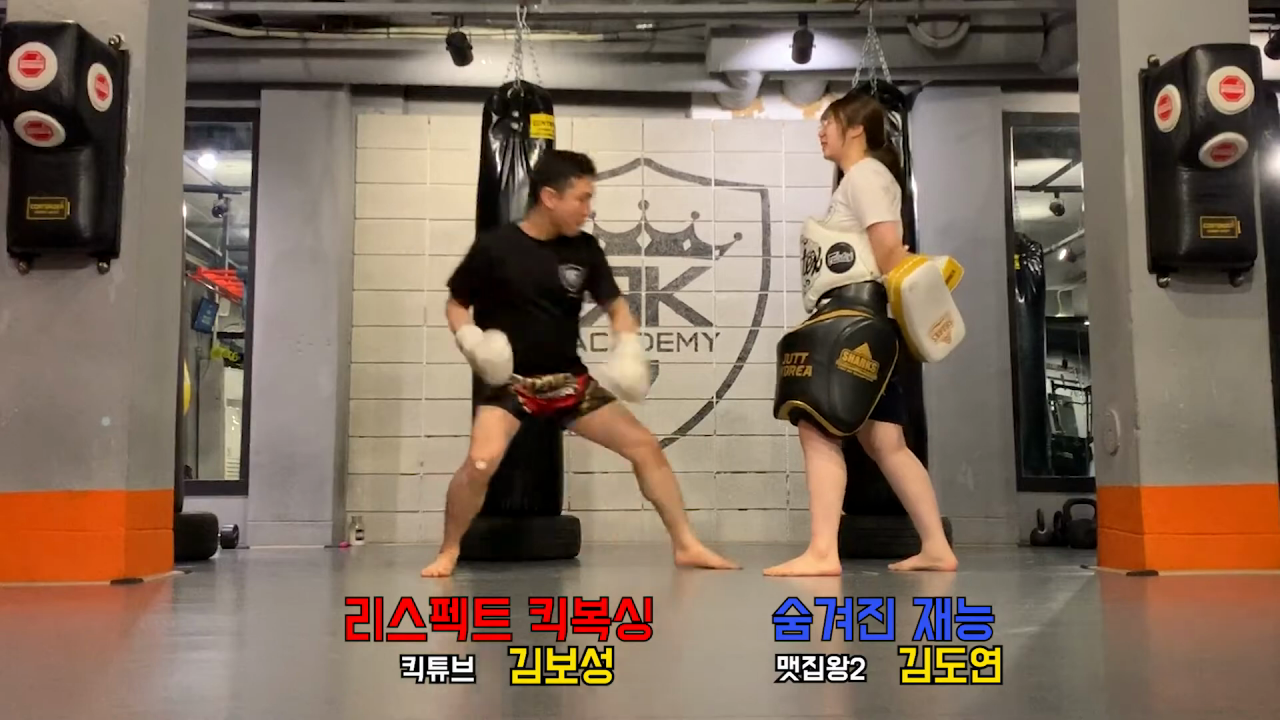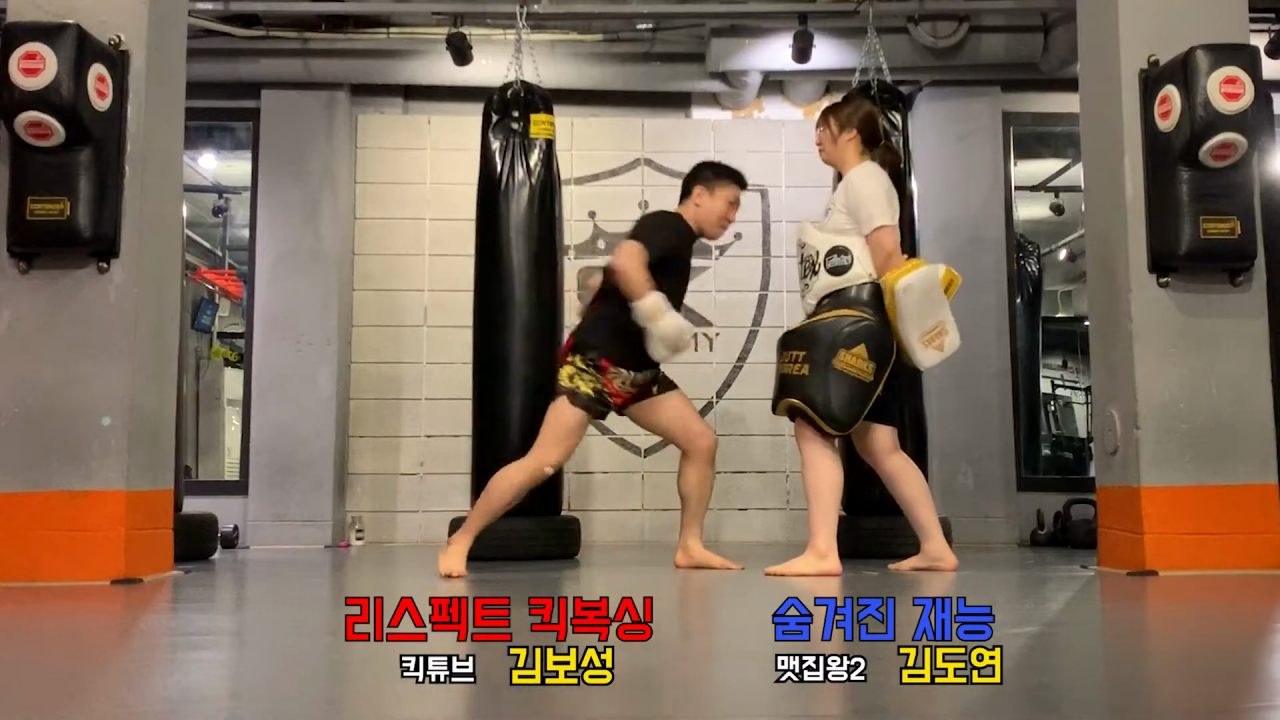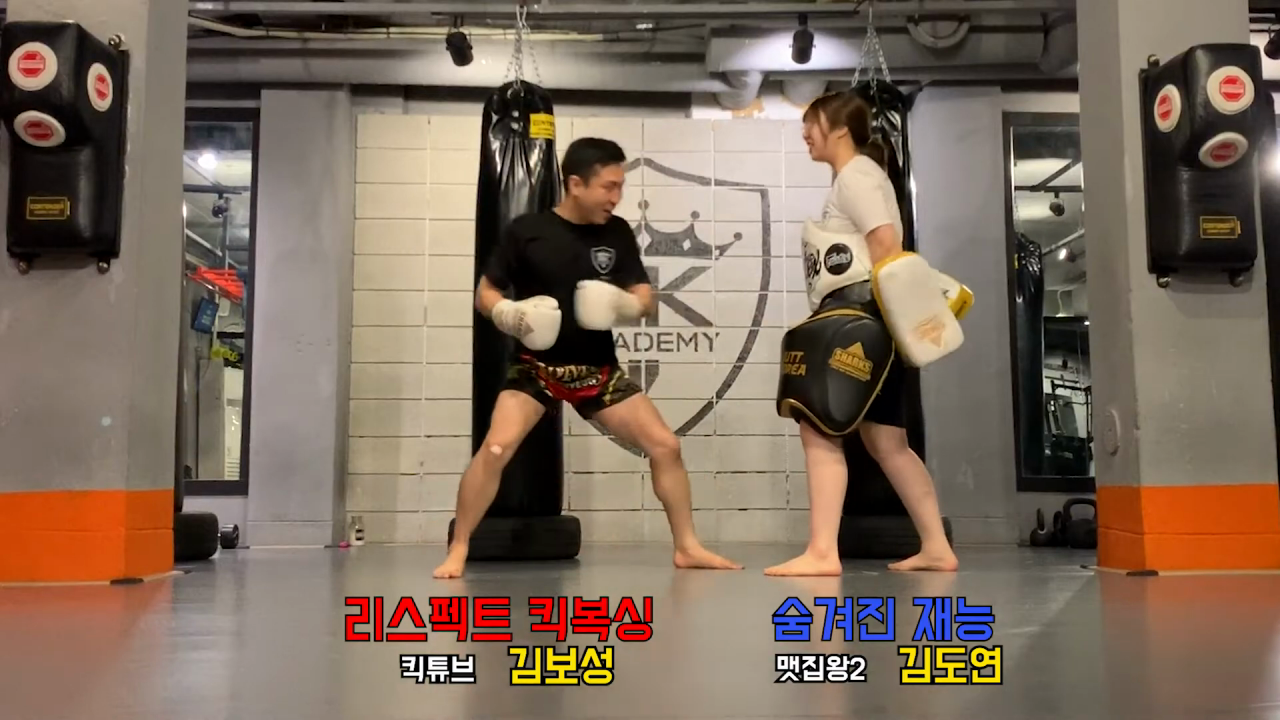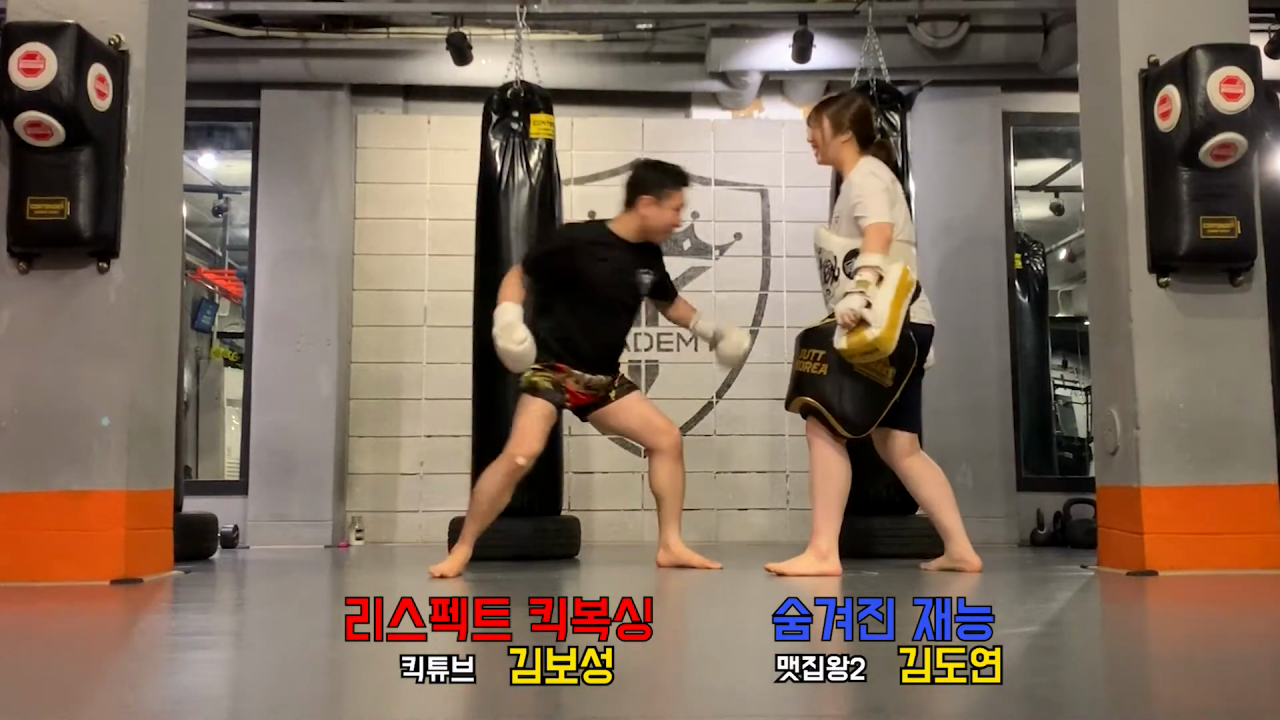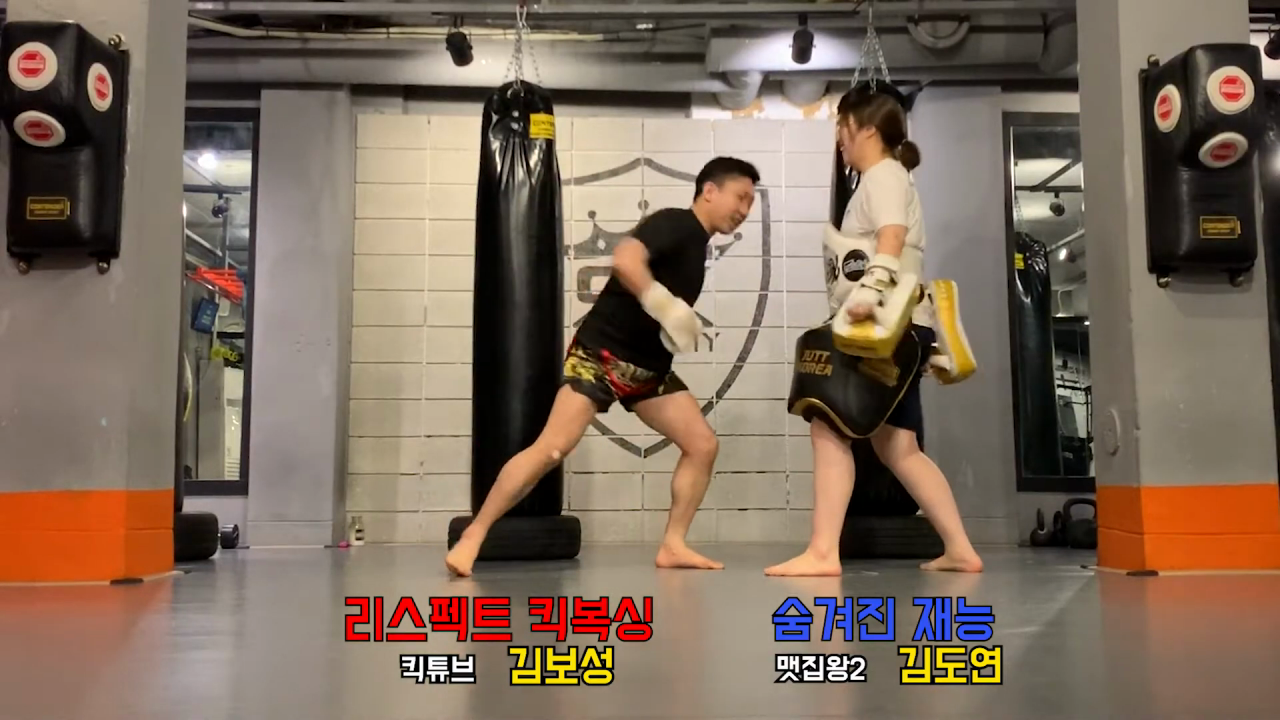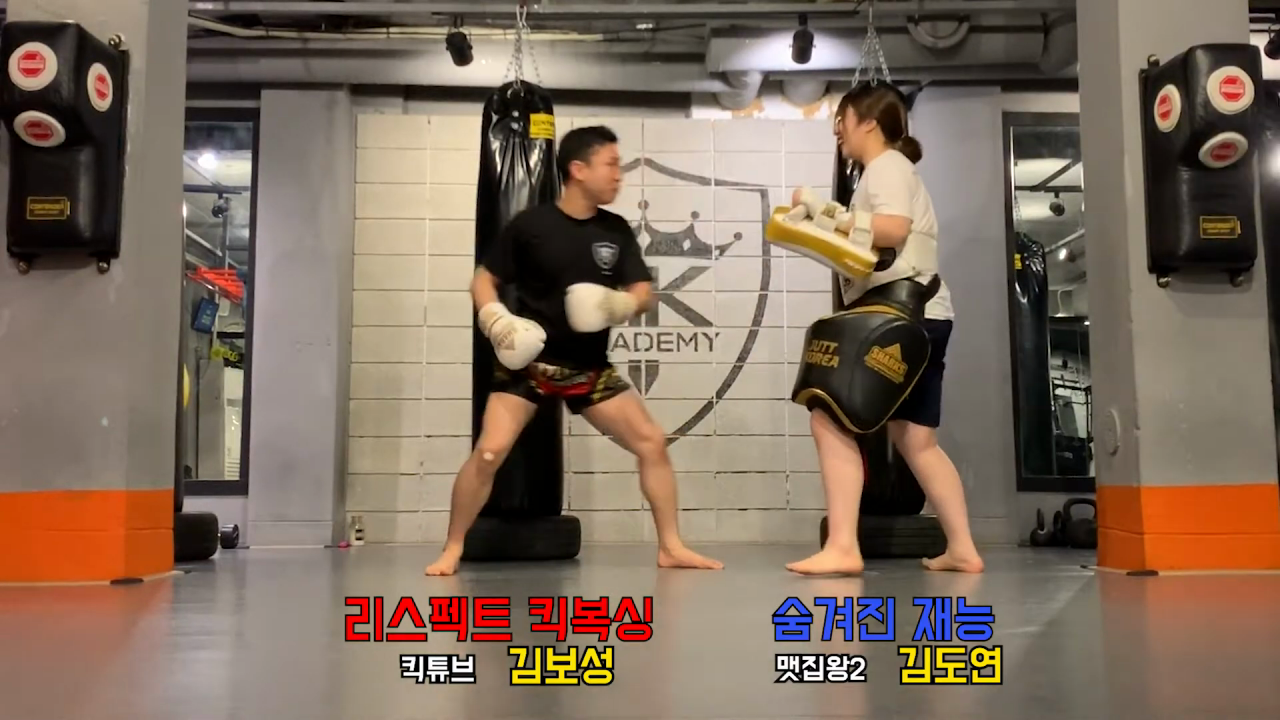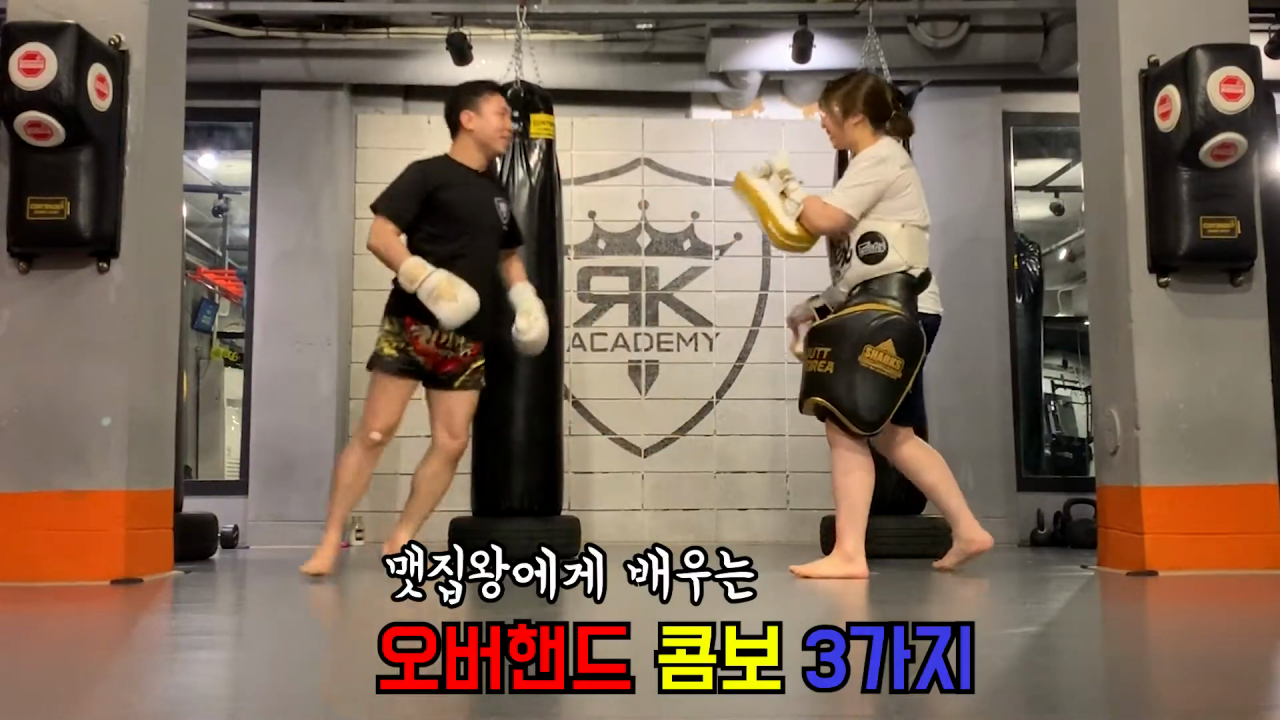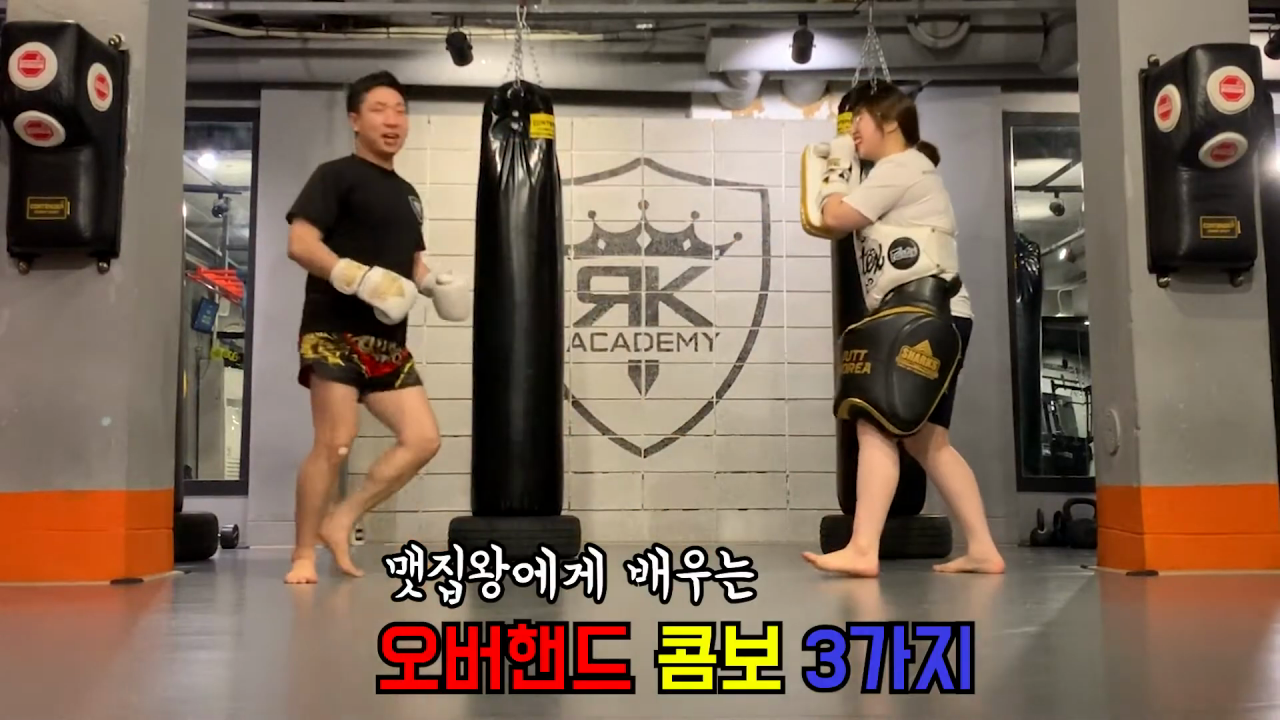
dt=0.5s
person 1, frame 1
left shoulder: (864, 175)
right shoulder: (862, 178)
left elbow: (889, 245)
right elbow: (889, 250)
left knee: (817, 428)
right knee: (884, 442)
left ankle: (822, 552)
right ankle: (936, 548)
person 1, frame 2
left shoulder: (863, 178)
right shoulder: (862, 182)
left elbow: (887, 251)
right elbow: (882, 255)
left knee: (812, 428)
right knee: (879, 446)
left ankle: (822, 551)
right ankle: (936, 548)
person 1, frame 3
left shoulder: (855, 176)
right shoulder: (856, 177)
left elbow: (886, 247)
left knee: (819, 428)
right knee: (884, 441)
left ankle: (822, 553)
right ankle: (937, 548)
person 1, frame 4
left shoulder: (865, 177)
right shoulder: (866, 177)
left elbow: (877, 241)
left wrist: (856, 295)
right hip: (903, 325)
left knee: (824, 426)
right knee: (898, 445)
left ankle: (823, 552)
right ankle: (959, 549)
person 1, frame 5
left shoulder: (884, 176)
right shoulder: (880, 181)
left elbow: (890, 242)
left wrist: (865, 290)
left knee: (830, 428)
right knee: (897, 447)
left ankle: (823, 553)
right ankle: (960, 549)
person 1, frame 6
left shoulder: (887, 165)
right shoulder: (883, 171)
left elbow: (892, 230)
right hip: (918, 320)
left knee: (831, 420)
right knee: (916, 440)
left ankle: (842, 546)
right ankle: (962, 549)
person 1, frame 7
left shoulder: (877, 160)
right shoulder: (878, 160)
left elbow: (823, 220)
left wrist: (788, 183)
right wrist: (818, 305)
left knee: (846, 428)
right knee: (895, 434)
left ankle: (848, 555)
right ankle: (967, 531)
person 1, frame 8
left shoulder: (899, 167)
right shoulder: (907, 173)
left elbow: (835, 218)
left wrist: (837, 169)
left knee: (877, 426)
right knee: (925, 440)
left ankle: (863, 549)
right ankle: (982, 549)
person 2, frame 1
left shoulder: (585, 248)
right shoulder: (493, 248)
left elbow: (616, 305)
right elbow: (456, 305)
left wrist: (629, 348)
right wrist: (471, 339)
left hip: (567, 377)
right hip: (511, 378)
left knee: (646, 450)
right knee: (481, 461)
left ankle: (687, 545)
right ankle: (449, 550)
person 2, frame 2
left shoulder: (672, 239)
right shoulder: (668, 228)
right elbow: (623, 261)
right wrist: (657, 312)
left hip: (637, 371)
right hip: (594, 363)
left knee: (703, 443)
right knee: (544, 461)
left ankle: (690, 546)
right ankle: (461, 541)
person 2, frame 3
left shoulder: (617, 233)
right shoulder: (526, 231)
left elbow: (644, 297)
right elbow: (487, 295)
left wrist: (620, 304)
right wrist: (513, 316)
left hip: (598, 368)
right hip: (535, 364)
left knee: (665, 446)
right knee: (496, 448)
left ankle: (686, 546)
right ankle: (458, 552)
person 2, frame 4
left shoulder: (649, 254)
right shoulder: (575, 238)
left elbow: (671, 303)
right elbow: (517, 276)
left wrist: (710, 330)
right wrist: (508, 320)
left hip: (603, 376)
right hip: (552, 368)
left knee: (668, 440)
right knee: (520, 456)
left ankle: (671, 546)
right ankle: (462, 550)
person 2, frame 5
left shoulder: (695, 244)
right shoulder: (675, 229)
right elbow: (625, 261)
right wrist: (665, 307)
left hip: (647, 366)
right hip: (601, 353)
left knee: (702, 445)
right knee: (553, 448)
left ankle: (672, 545)
right ankle: (472, 537)
person 2, frame 6
left shoulder: (615, 231)
right shoulder: (530, 225)
left elbow: (641, 293)
right elbow: (482, 281)
left wrist: (613, 303)
right wrist: (498, 321)
left hip: (590, 368)
right hip: (529, 364)
left knee: (652, 443)
right knee: (489, 452)
left ankle: (671, 546)
right ankle: (453, 548)
person 2, frame 7
left shoulder: (497, 192)
right shoulder: (429, 174)
left elbow: (507, 254)
right elbow: (379, 237)
left wrist: (525, 299)
right wrist: (426, 279)
left hip: (465, 335)
right hip: (412, 326)
left knee: (451, 443)
right knee: (374, 433)
left ankle: (399, 542)
right ankle: (330, 539)
person 2, frame 8
left shoulder: (405, 191)
right shoulder: (336, 176)
right elbow: (299, 244)
left wrist: (432, 282)
right wrist: (360, 279)
left hip: (388, 340)
right hip: (335, 332)
left knee: (423, 441)
right knee: (335, 444)
left ankle: (339, 521)
right ankle: (304, 553)
